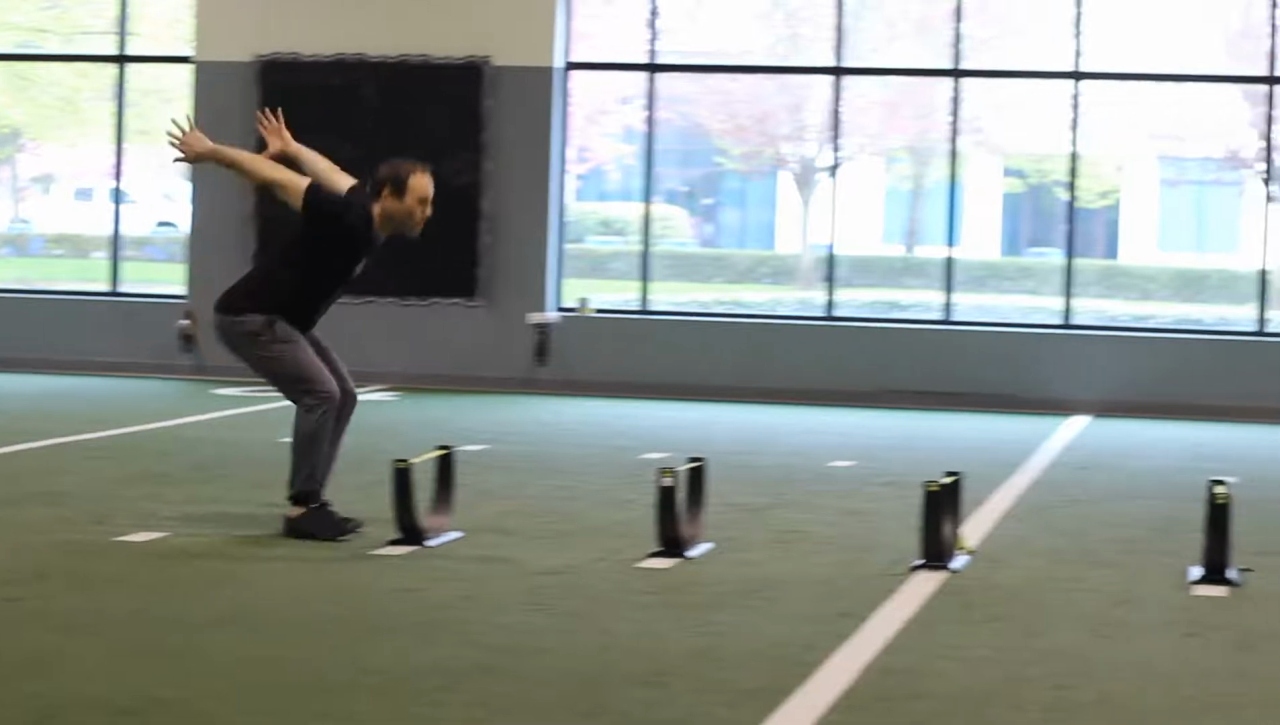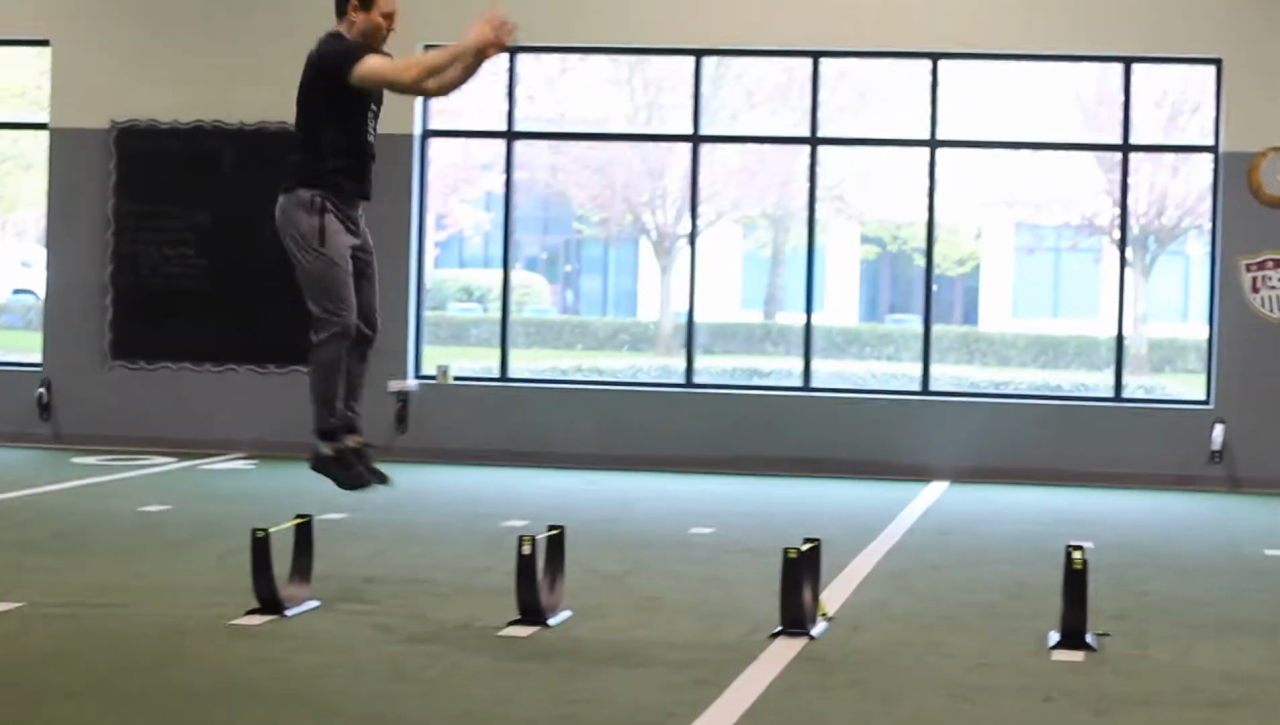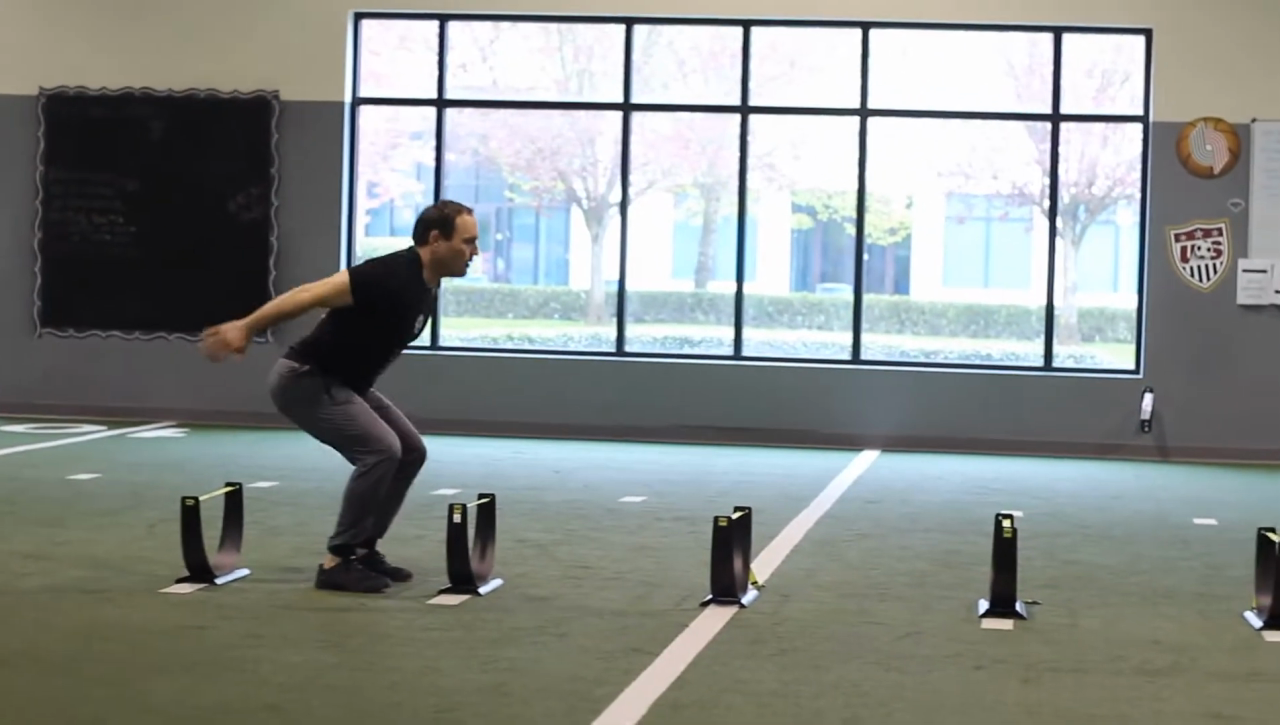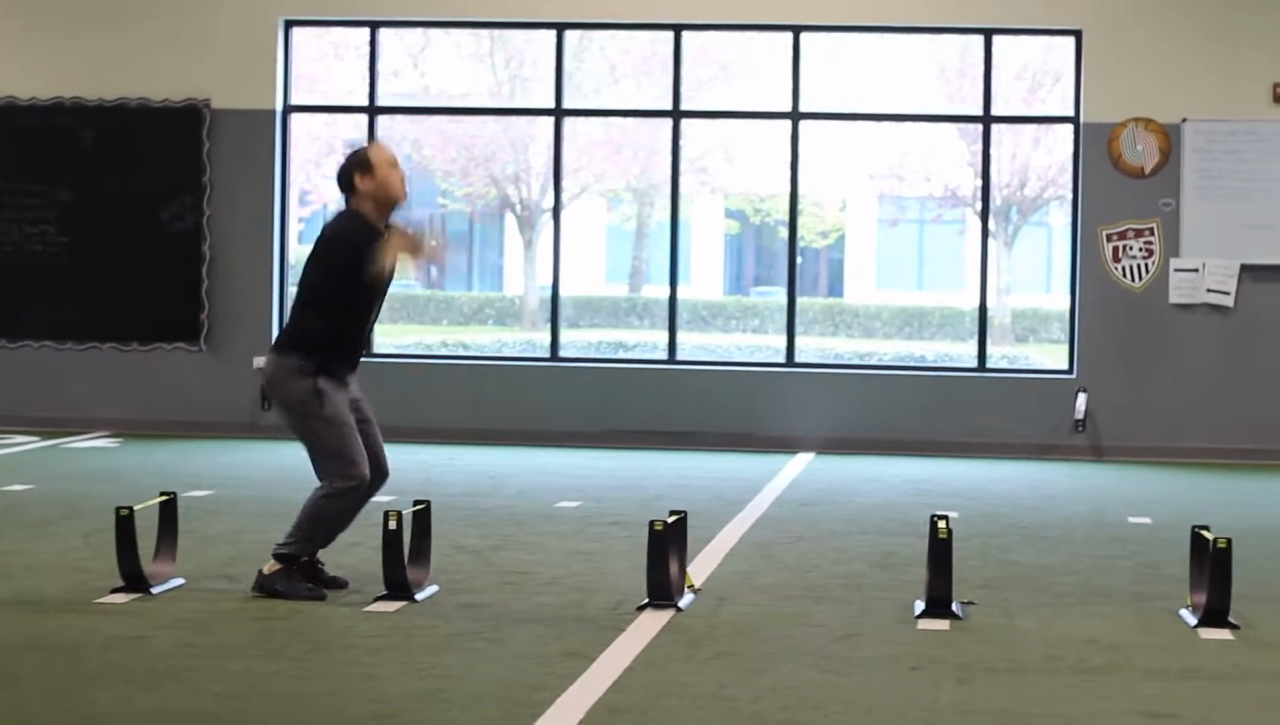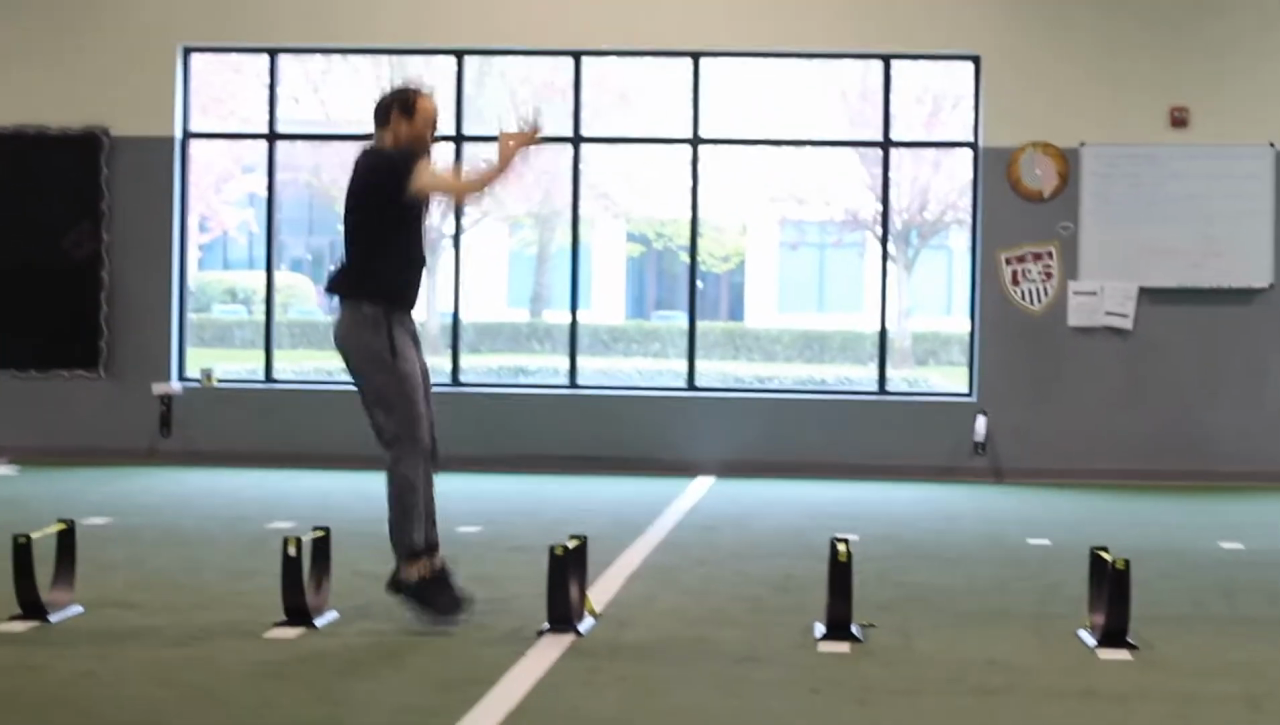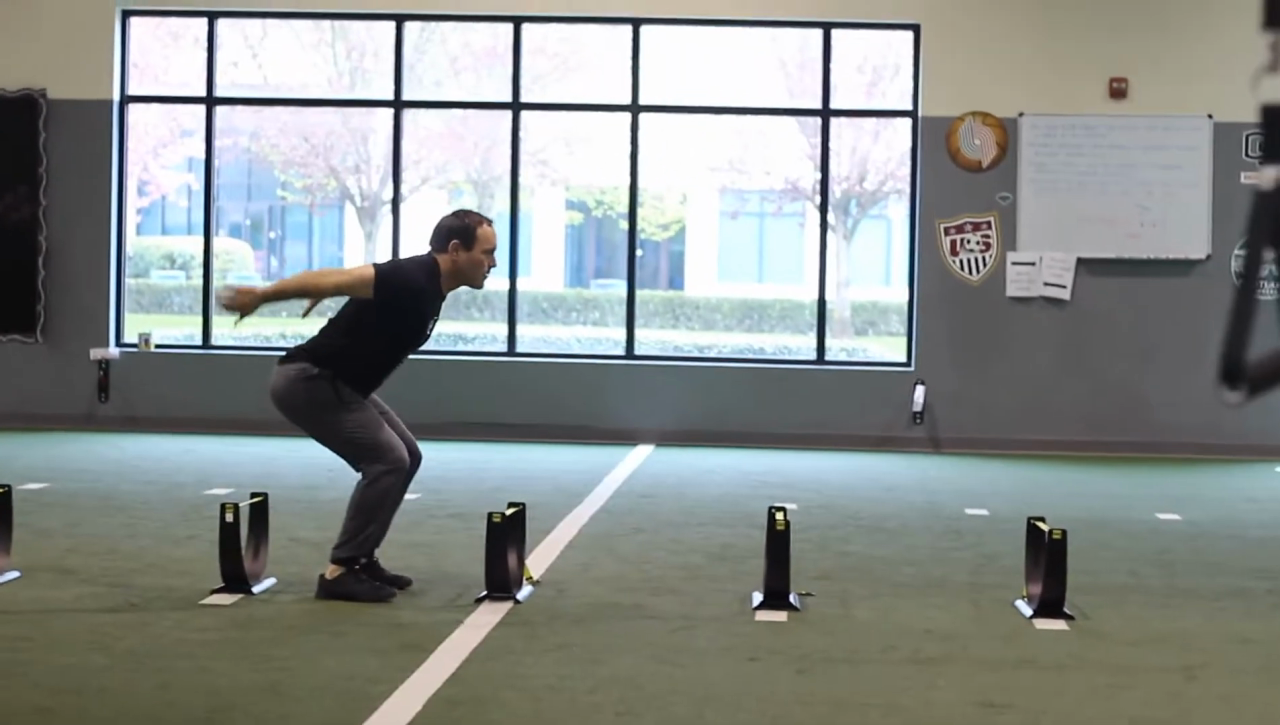
dt=0.7s
person 1, frame 1
left shoulder: (365, 214)
right shoulder: (345, 216)
left elbow: (332, 173)
right elbow: (276, 176)
left wrist: (287, 146)
right wrist: (210, 152)
left hip: (282, 314)
right hip: (247, 317)
left knee: (341, 396)
right knee: (322, 396)
left ankle: (307, 496)
right ankle: (304, 508)
person 1, frame 2
left shoulder: (368, 62)
right shoulder: (333, 54)
left elbow: (436, 84)
right elbow: (405, 74)
left wrist: (483, 50)
right wrist: (468, 43)
left hip: (348, 213)
right hip: (312, 209)
left knee: (362, 330)
right knee: (337, 325)
left ankle: (347, 438)
right ankle: (331, 442)
person 1, frame 3
left shoulder: (427, 287)
right shoulder: (392, 275)
right elbow: (312, 293)
right wrist: (245, 328)
left hip: (344, 380)
right hip: (306, 380)
left knee: (410, 451)
right knee: (381, 451)
left ankle: (363, 549)
right ankle: (339, 559)
person 1, frame 4
left shoulder: (373, 232)
right shoulder: (350, 234)
left hip: (334, 373)
right hip: (303, 372)
left knee: (373, 472)
right knee: (349, 475)
left ankle: (300, 558)
right ankle: (280, 567)
person 1, frame 5
left shoulder: (385, 169)
right shoulder: (382, 163)
left elbow: (453, 183)
right elbow: (454, 184)
left wrist: (506, 150)
right wrist: (511, 151)
left hip: (391, 324)
right hip: (372, 328)
left knee: (419, 447)
right knee: (407, 446)
left ankle: (423, 561)
right ankle: (414, 570)
person 1, frame 6
left shoulder: (429, 285)
right shoulder: (412, 281)
left elbow: (339, 280)
right elbow: (332, 280)
right wrist: (260, 298)
left hip: (337, 382)
right hip: (308, 381)
left knee: (405, 457)
right knee: (388, 461)
left ankle: (360, 560)
right ankle: (341, 571)
